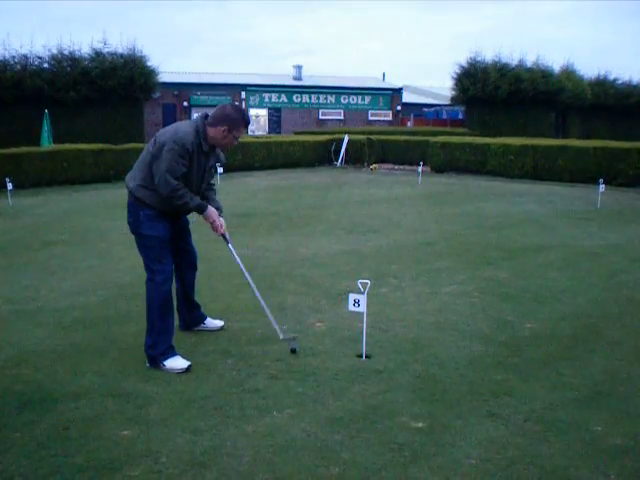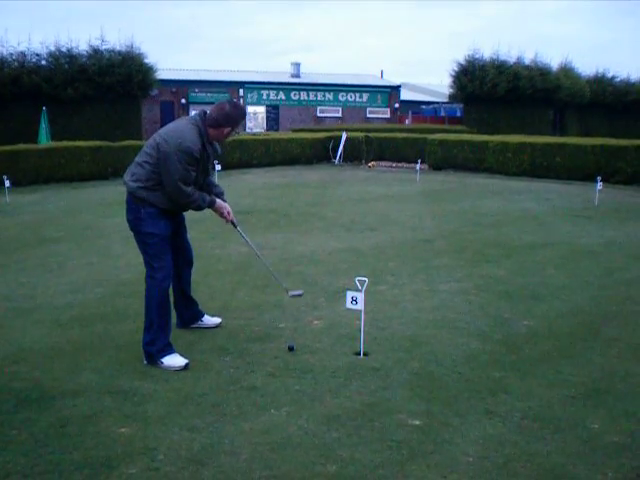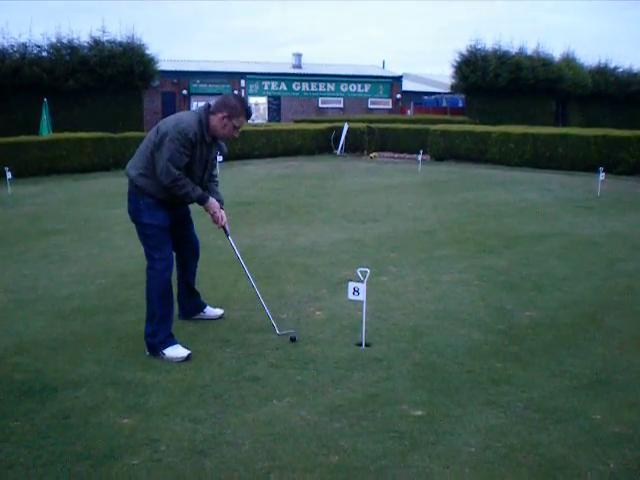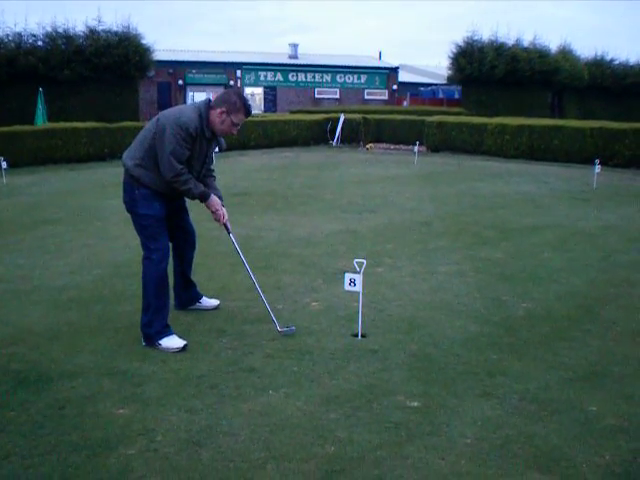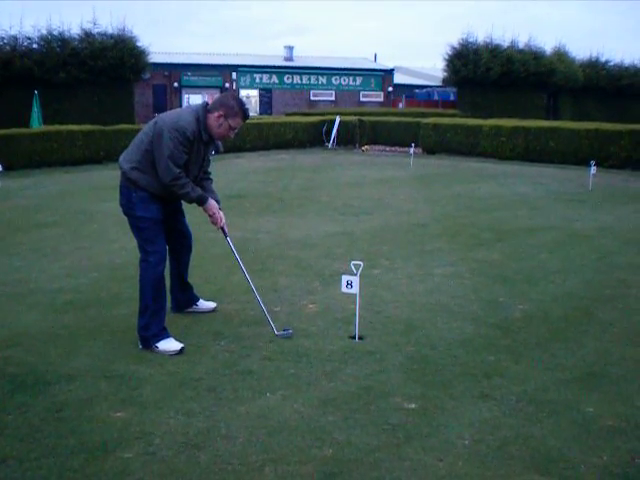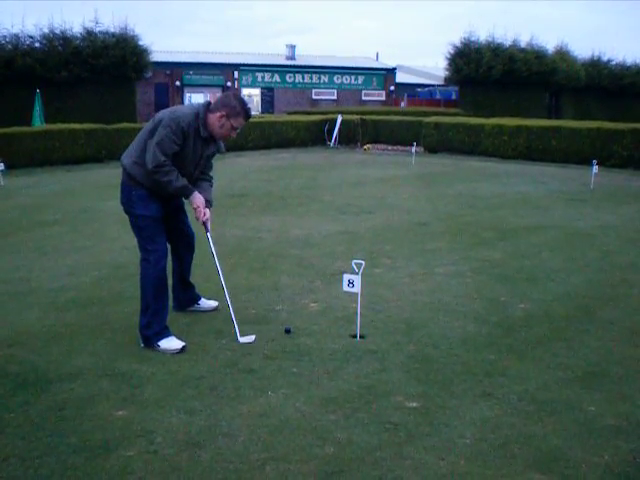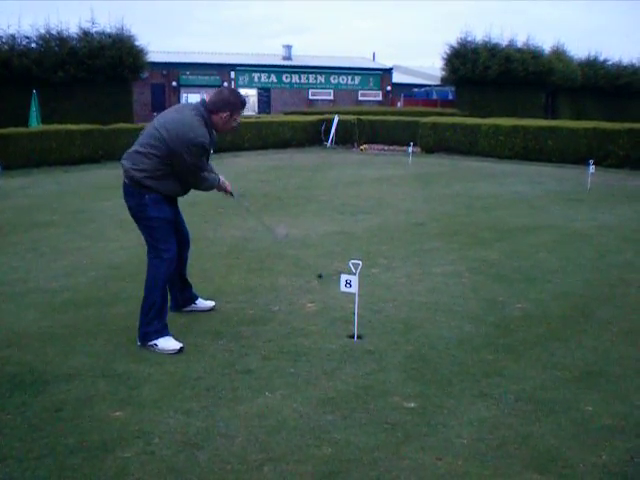
dt=0.5s
person 1, frame 1
left shoulder: (210, 147)
right shoulder: (180, 138)
left elbow: (206, 185)
right elbow: (168, 186)
left wrist: (215, 213)
right wrist: (203, 209)
left hip: (174, 210)
right hip: (148, 210)
left knee: (187, 262)
right knee: (161, 276)
left ankle: (191, 318)
right ankle: (159, 352)
person 1, frame 2
left shoulder: (202, 135)
right shoulder: (184, 142)
left elbow: (204, 176)
right elbow: (181, 191)
left wrist: (220, 199)
right wrist: (212, 203)
left hip: (167, 205)
right hip: (147, 207)
left knee: (183, 259)
right knee: (161, 272)
left ankle: (189, 315)
right ankle: (156, 350)
person 1, frame 3
left shoulder: (211, 136)
right shoulder: (182, 128)
left elbow: (208, 177)
right elbow: (169, 176)
left wrist: (218, 205)
right wrist: (204, 199)
left hip: (173, 199)
right hip: (148, 199)
left knee: (189, 250)
right knee: (161, 264)
left ankle: (191, 306)
right ankle: (158, 341)
person 1, frame 4
left shoulder: (209, 130)
right shoulder: (182, 122)
left elbow: (205, 171)
right elbow: (174, 171)
left wrist: (217, 201)
right wrist: (206, 196)
left hip: (168, 189)
right hip: (143, 189)
left knee: (186, 240)
right knee: (157, 254)
left ankle: (187, 297)
right ankle: (155, 331)
person 1, frame 5
left shoulder: (207, 133)
right shoulder: (179, 125)
left elbow: (202, 175)
right elbow: (171, 175)
left wrist: (214, 204)
right wrist: (203, 200)
left hip: (165, 192)
right hip: (140, 191)
left knee: (182, 242)
right knee: (155, 257)
left ankle: (183, 299)
right ankle: (152, 334)
person 1, frame 6
left shoulder: (211, 137)
right shoulder: (178, 119)
left elbow: (203, 176)
right elbow: (156, 164)
left wrist: (204, 203)
right wrist: (190, 194)
left hip: (168, 191)
right hip: (140, 190)
left knee: (185, 242)
right knee: (155, 256)
left ankle: (186, 298)
right ankle: (153, 333)
person 1, frame 7
left shoulder: (193, 114)
right shoulder: (193, 133)
right elbow: (195, 177)
left wrist: (214, 178)
right wrist: (217, 181)
left hip: (158, 187)
right hip: (145, 192)
left knee: (180, 241)
right knee: (164, 255)
left ankle: (182, 298)
right ankle: (151, 333)
